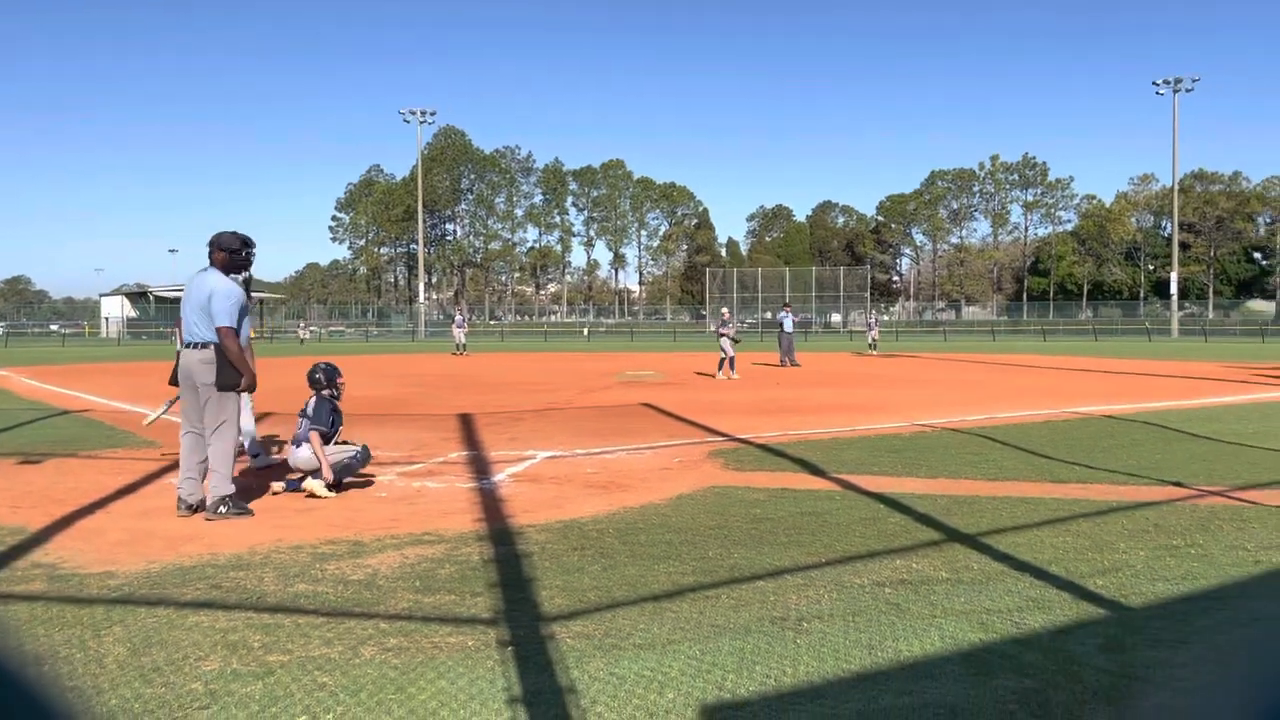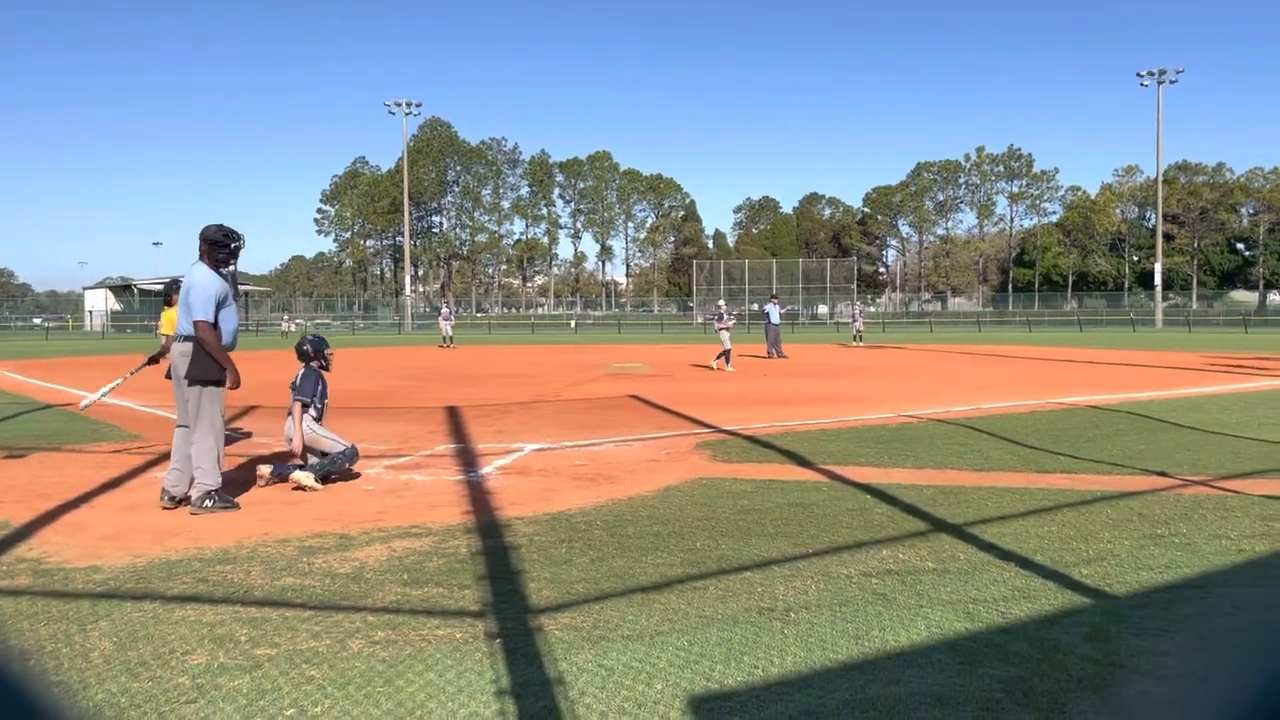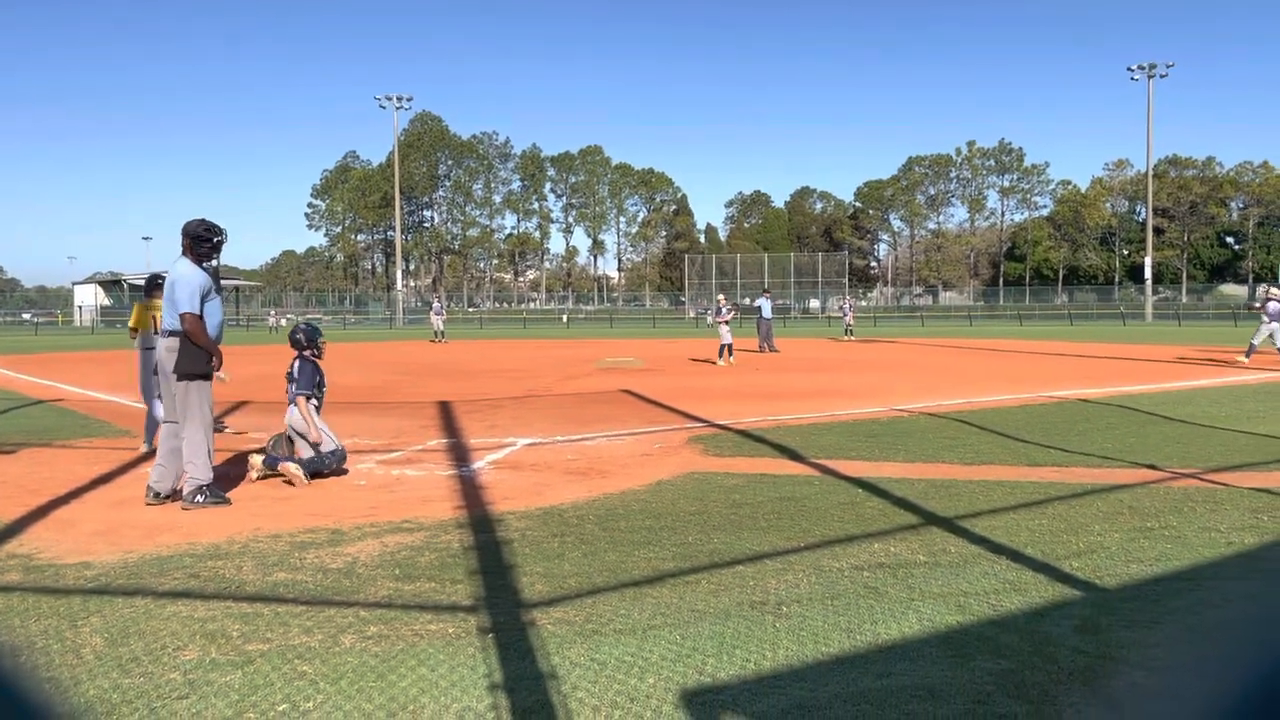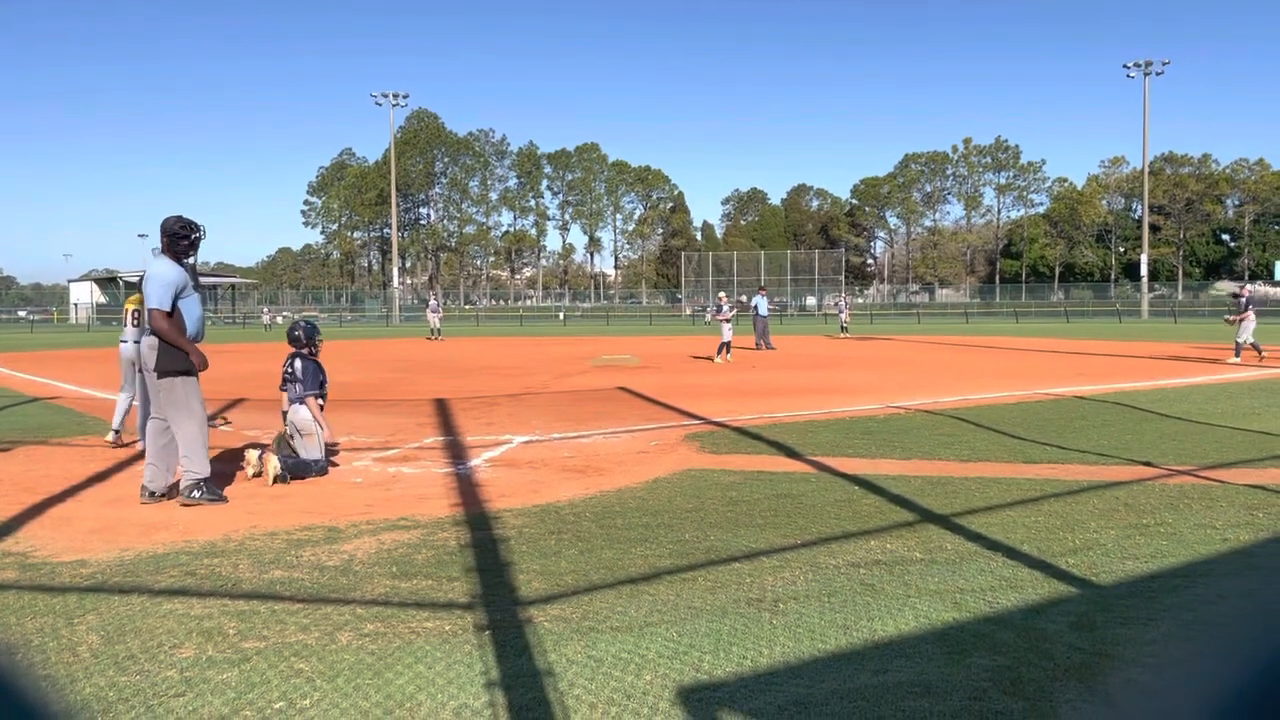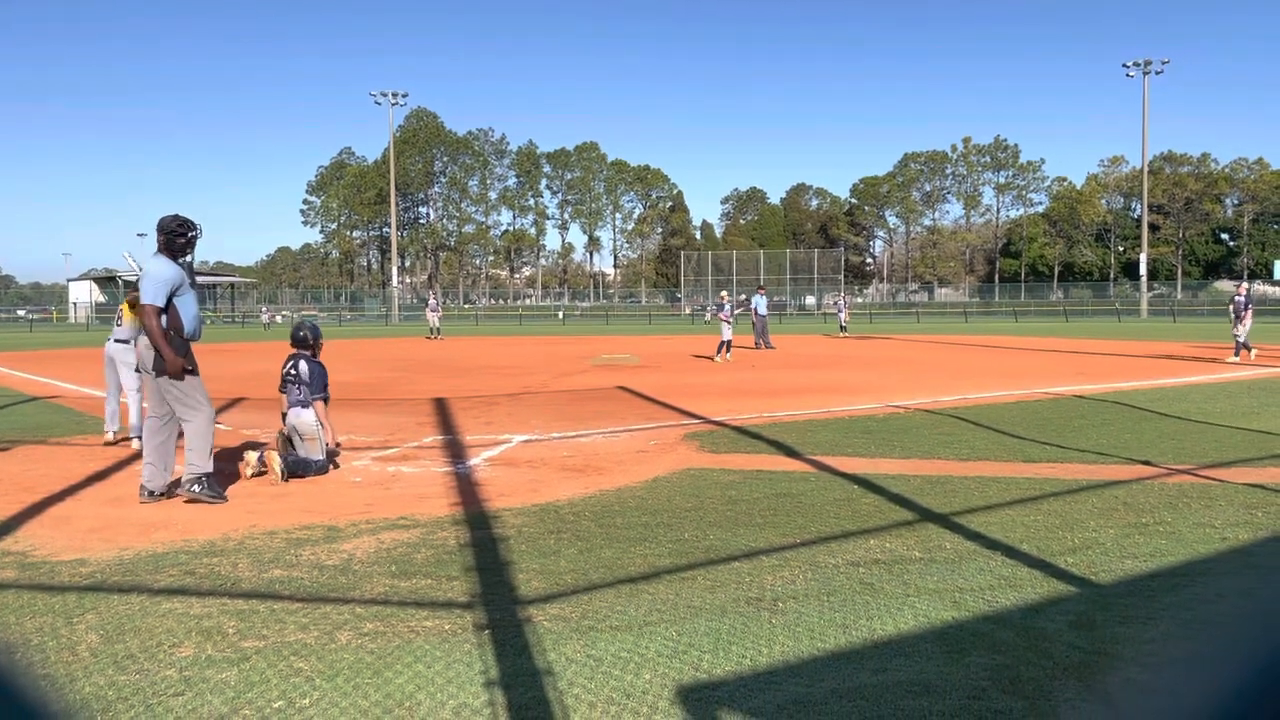
dt=0.4s
person 1, frame 1
left shoulder: (194, 281)
right shoulder: (226, 288)
left elbow: (184, 326)
right elbow: (226, 336)
right wrist: (248, 371)
left hip: (187, 358)
right hip: (214, 362)
left knee: (192, 430)
right knee: (222, 431)
left ankle: (188, 498)
right ankle: (220, 500)
person 1, frame 2
left shoulder: (207, 274)
right shoulder: (207, 281)
right elbow: (204, 331)
right wrist: (229, 366)
left hip: (185, 353)
right hip: (200, 356)
left knee: (188, 424)
right knee: (207, 425)
left ankle: (174, 489)
right ankle: (205, 494)
person 1, frame 3
left shoulder: (189, 269)
right shoulder: (190, 274)
right elbow: (190, 323)
right wrist: (215, 351)
left hip: (173, 350)
right hip: (185, 351)
left knee: (174, 420)
right knee: (197, 420)
left ankle: (161, 486)
right ankle: (197, 489)
person 1, frame 4
left shoulder: (177, 267)
right shoulder: (165, 272)
right elbow: (157, 320)
right wrist: (192, 349)
left hip: (167, 350)
right hip: (168, 350)
left knee: (162, 417)
right knee: (190, 416)
left ankle: (155, 485)
right ankle: (194, 484)
person 1, frame 5
left shoulder: (174, 266)
right shoulder: (162, 270)
right elbow: (148, 315)
right wrist: (170, 355)
left hip: (159, 350)
right hip: (166, 349)
left knee: (160, 416)
right knee: (198, 411)
left ankle: (153, 485)
right ankle: (196, 478)
